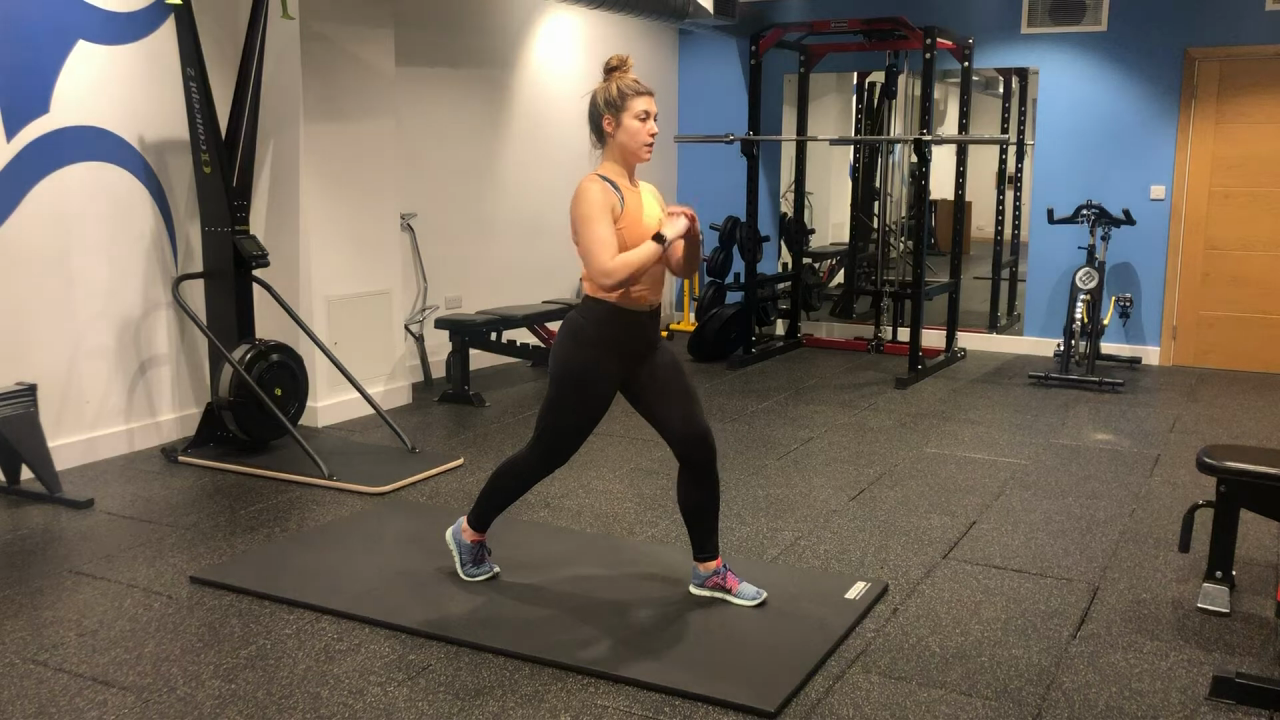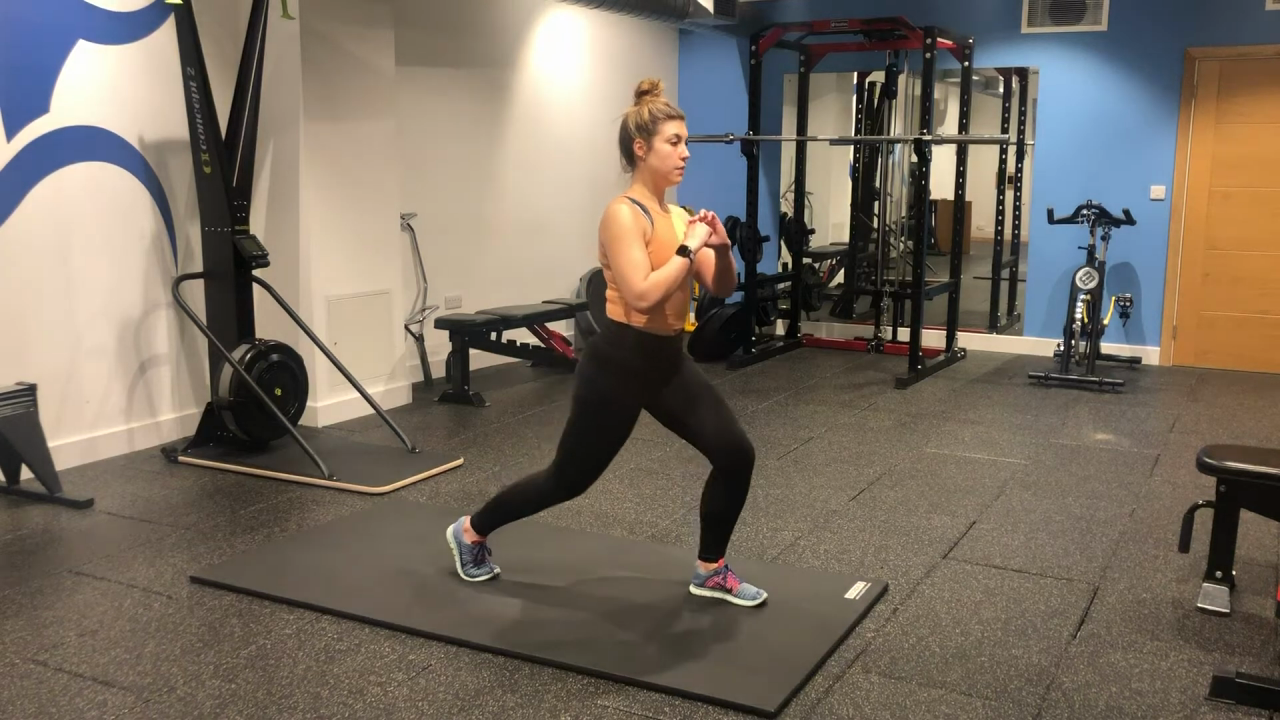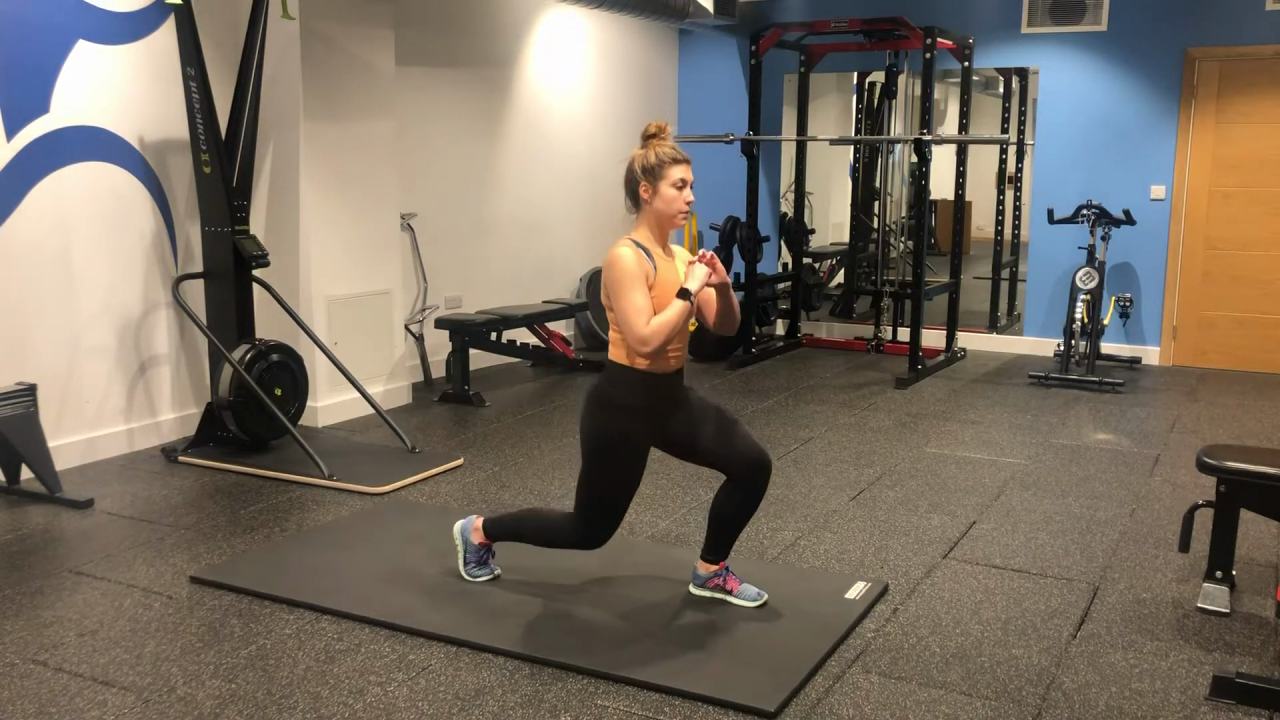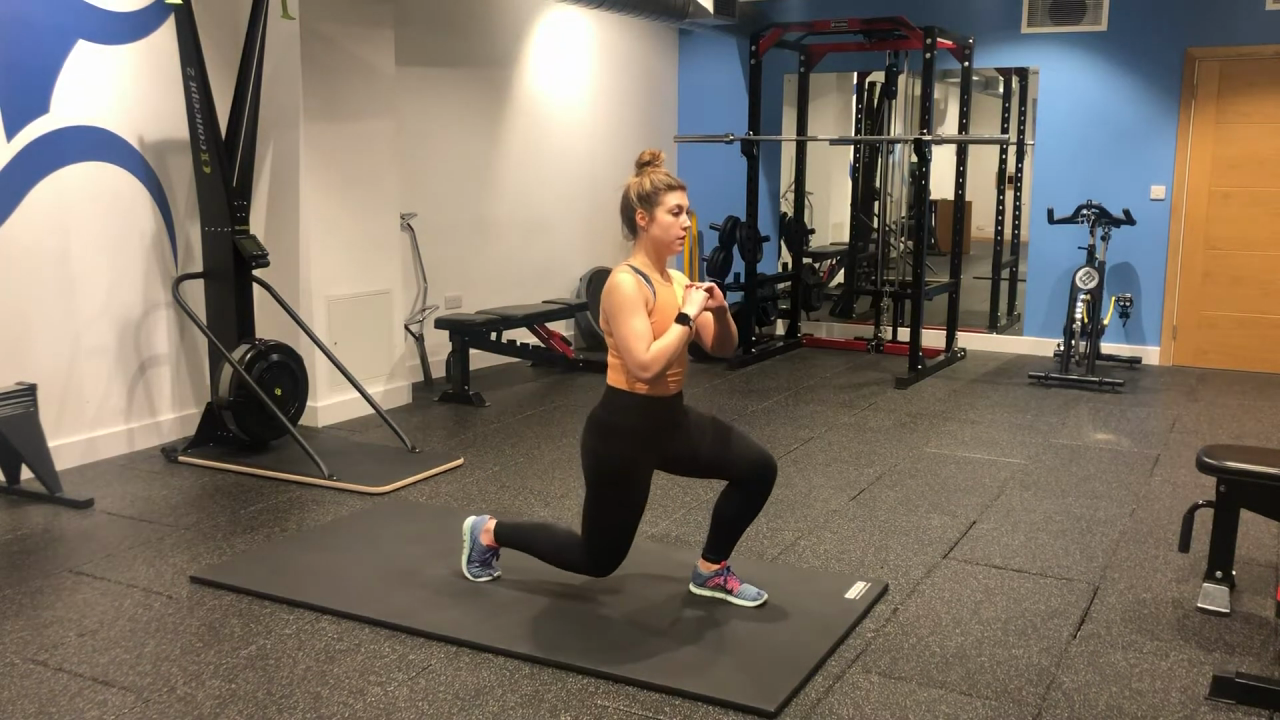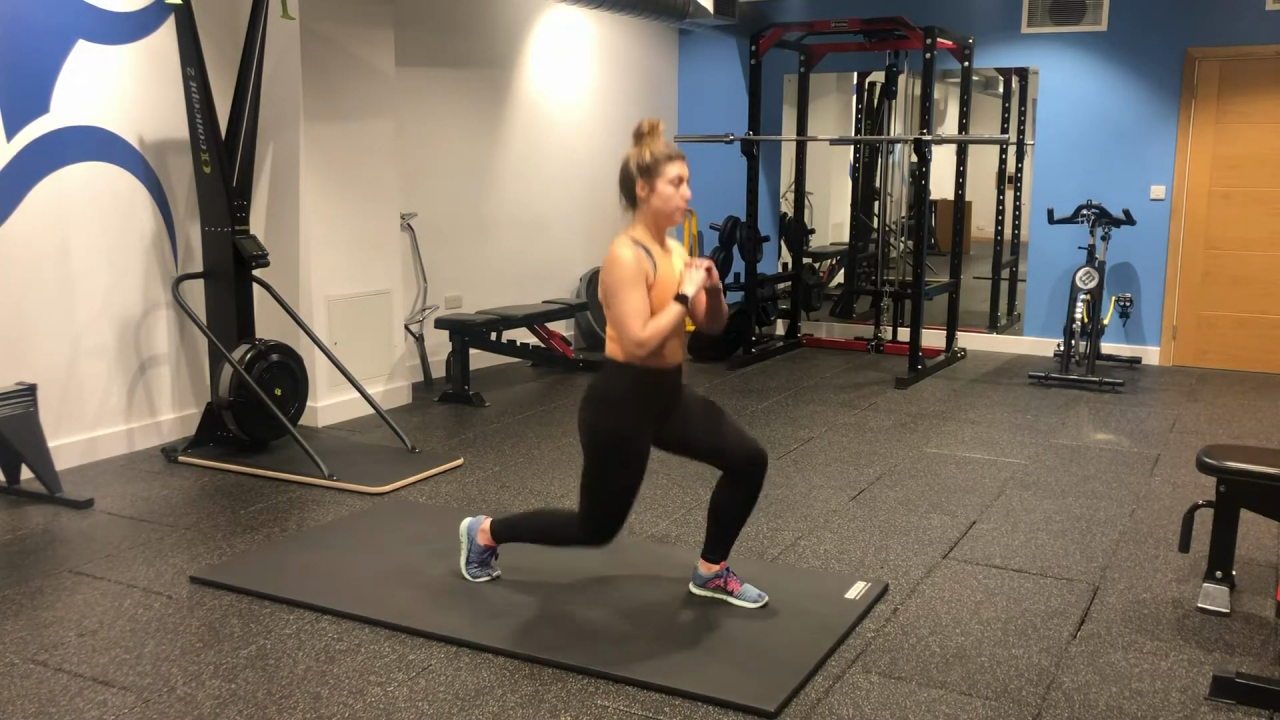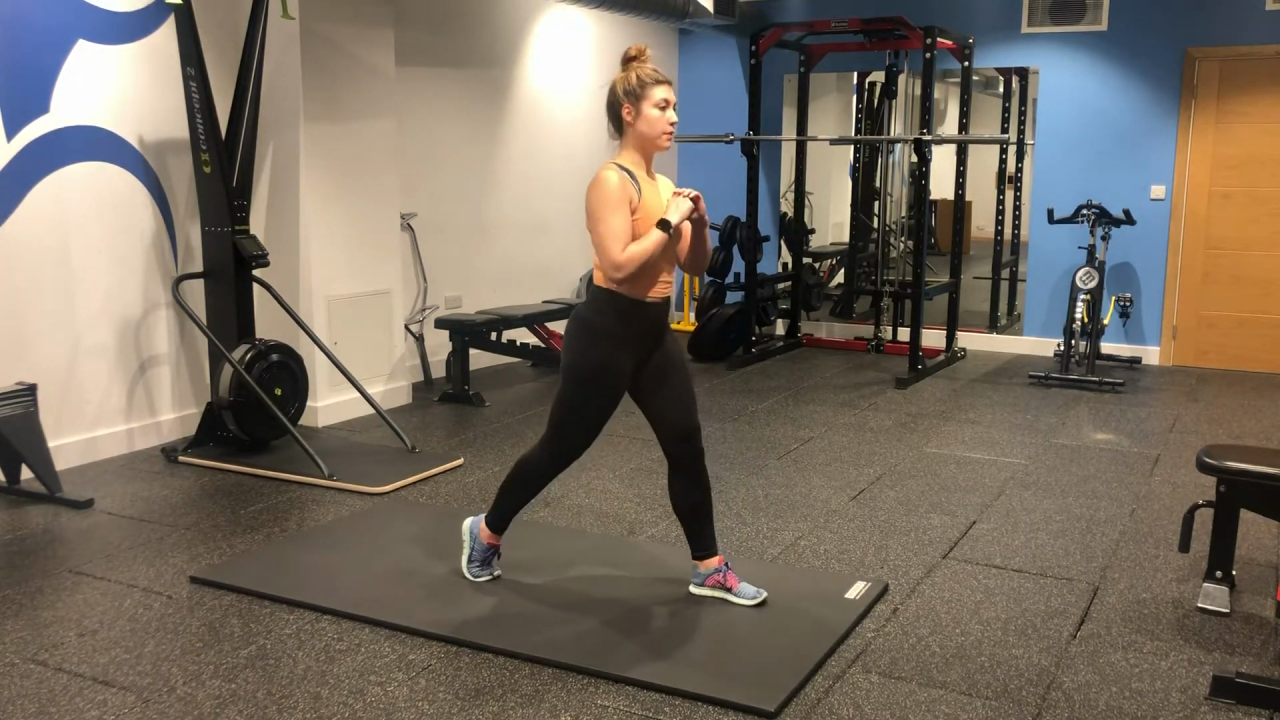
dt=0.7s
person 1, frame 1
left shoulder: (648, 192)
right shoulder: (595, 191)
left elbow: (683, 269)
right elbow: (608, 272)
left wrist: (689, 235)
right wrist: (663, 235)
left hip: (645, 339)
right hip: (594, 339)
left knee: (697, 446)
right knee: (547, 453)
left ankle: (709, 570)
right ankle: (469, 532)
person 1, frame 2
left shoulder: (677, 216)
right shoulder: (623, 214)
left elbow: (723, 288)
right elbow: (643, 295)
left wrist: (720, 247)
right wrist: (689, 248)
left hip: (668, 361)
right hip: (618, 362)
left knee: (736, 454)
right knee: (569, 479)
left ankle: (710, 570)
right ankle: (471, 531)
person 1, frame 3
left shoulder: (678, 256)
right shoulder: (626, 258)
left elbow: (726, 327)
right elbow: (644, 340)
left wrist: (721, 286)
right wrist: (689, 289)
left hip: (670, 396)
right hip: (623, 402)
left knee: (753, 465)
right knee: (591, 529)
left ankle: (710, 572)
right ankle: (479, 531)
person 1, frame 4
left shoulder: (675, 280)
right shoulder: (625, 284)
left elbow: (724, 350)
right elbow: (645, 366)
left wrist: (719, 311)
right wrist: (688, 314)
left hip: (670, 418)
right hip: (623, 427)
left knee: (758, 468)
right knee: (599, 558)
left ankle: (710, 571)
right ankle: (488, 532)
person 1, frame 5
left shoulder: (674, 249)
right shoulder: (625, 256)
left elbow: (712, 325)
right elbow: (639, 340)
left wrist: (712, 288)
right wrist: (686, 293)
left hip: (669, 393)
right hip: (621, 401)
left knee: (748, 461)
right knee: (596, 527)
left ankle: (711, 571)
right ankle: (485, 532)
person 1, frame 6
left shoulder: (662, 184)
right shoulder: (611, 181)
left elbow: (694, 266)
right elbow: (618, 266)
left wrist: (698, 222)
right wrist: (669, 221)
left hip: (654, 332)
right hip: (606, 331)
left knee: (687, 447)
right knee: (561, 448)
left ankle: (709, 569)
right ankle: (485, 532)
